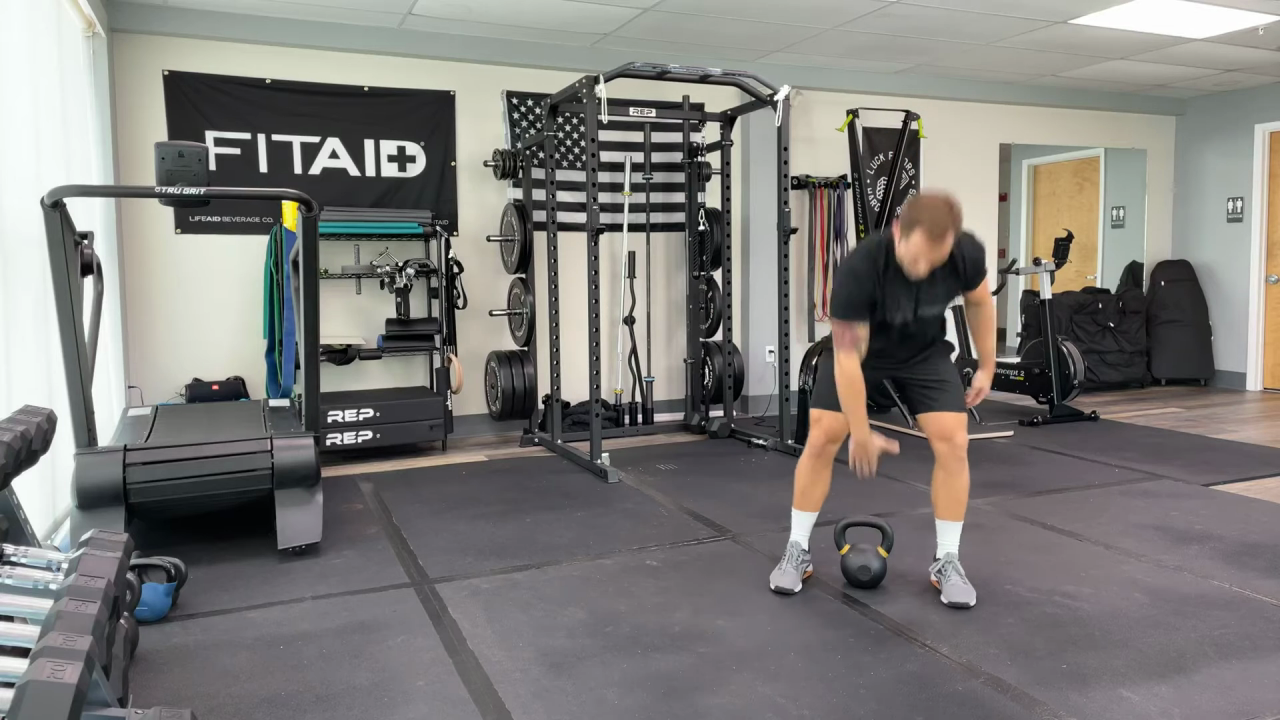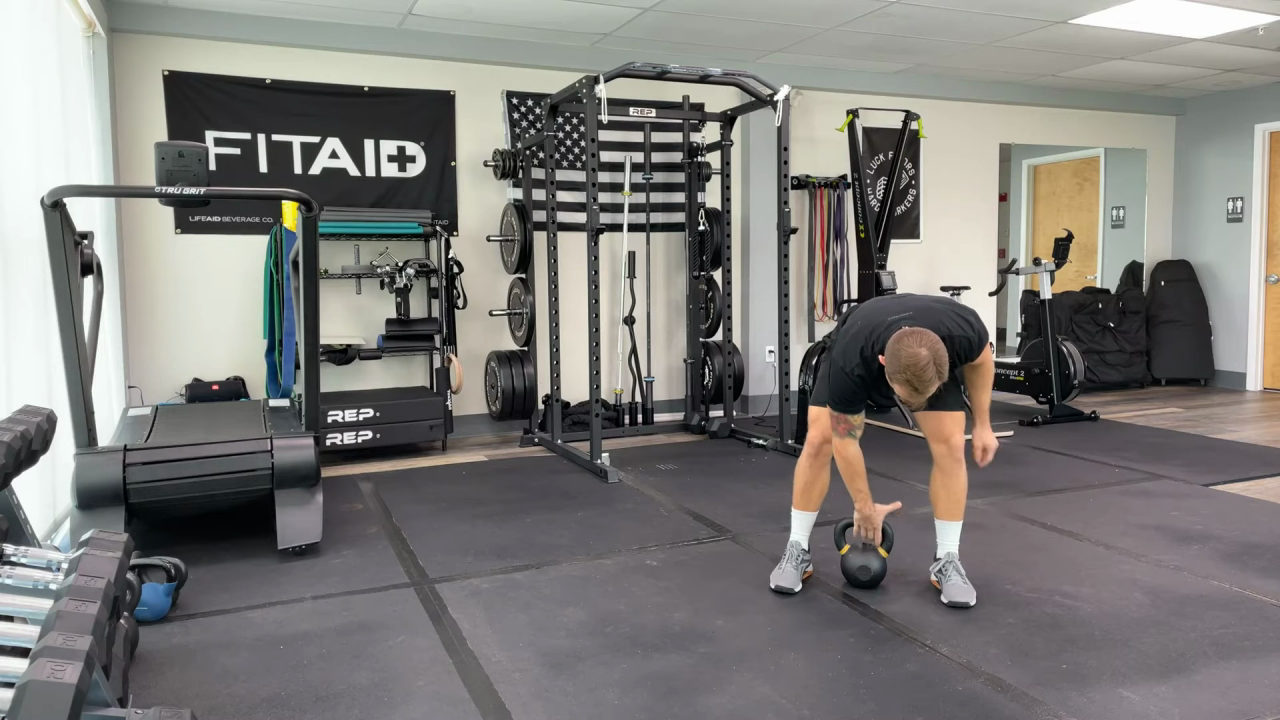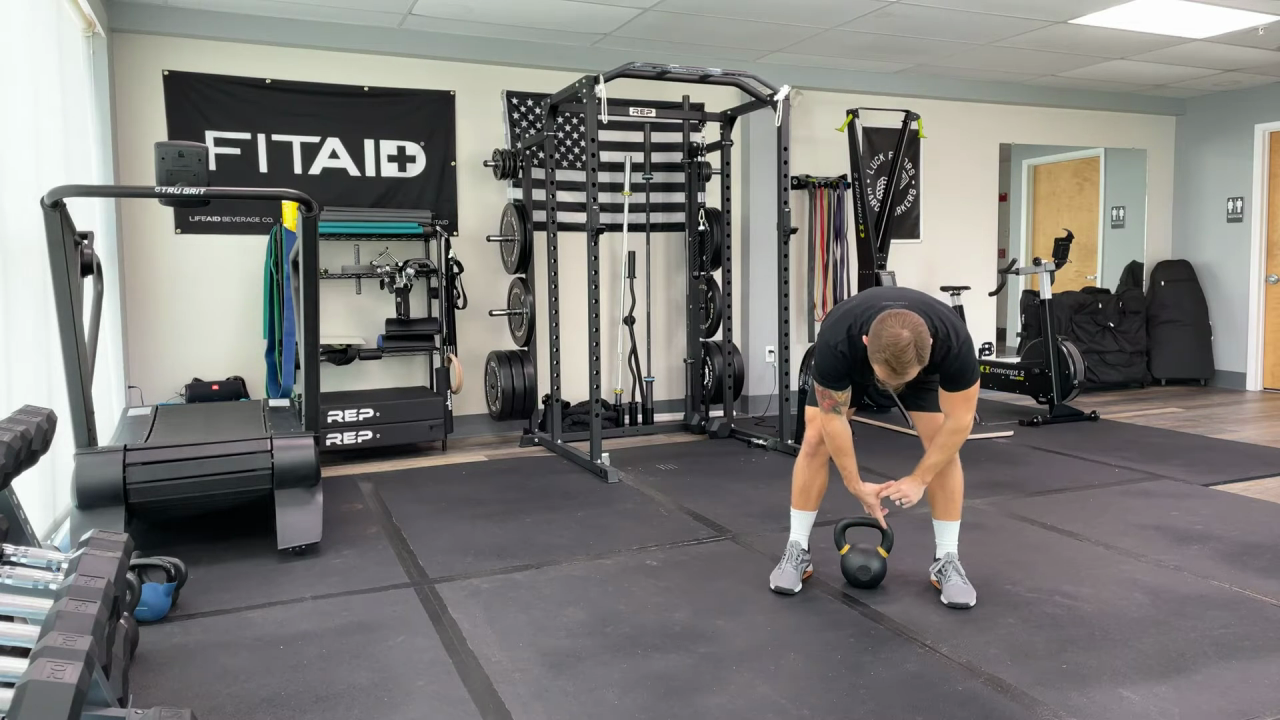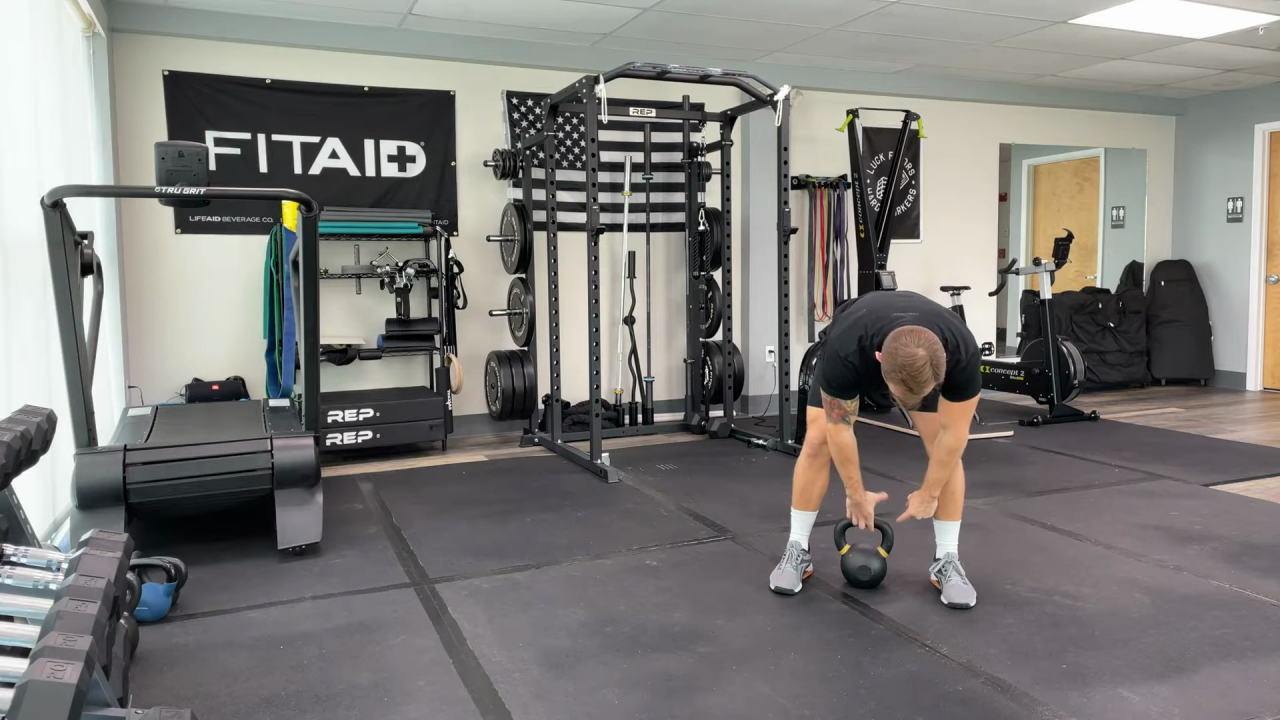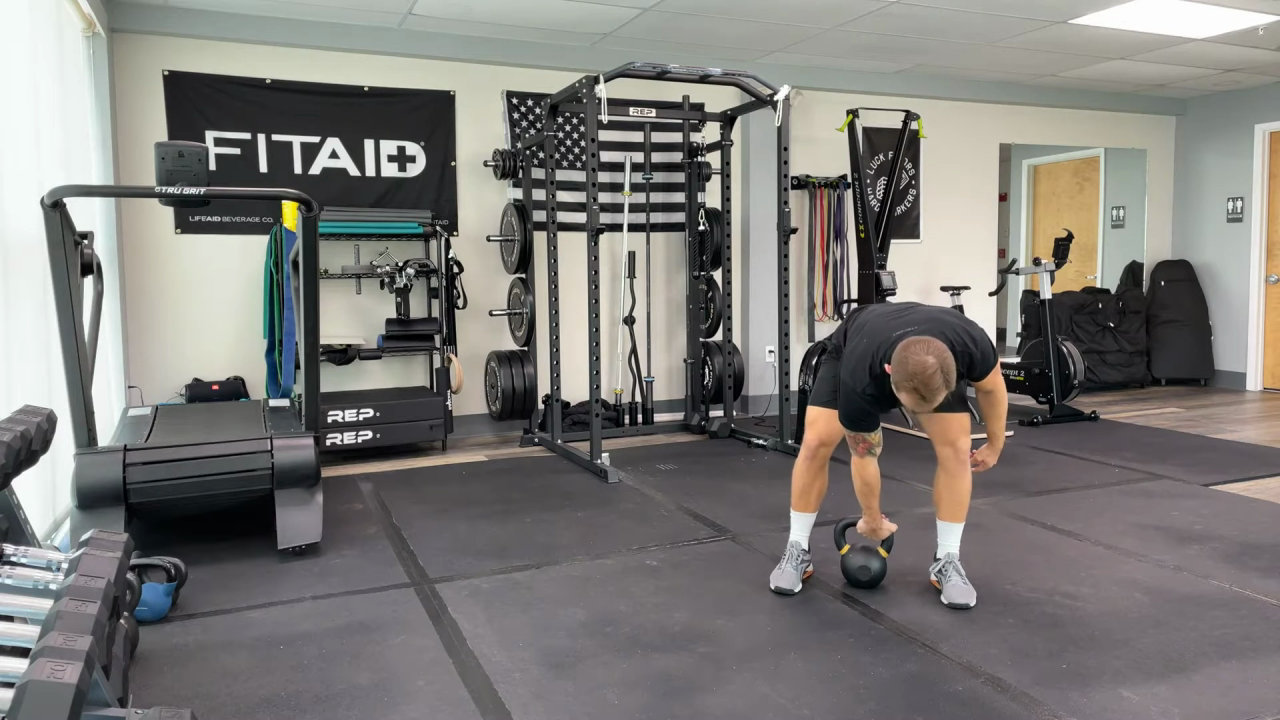
dt=1s
person 1, frame 1
left shoulder: (968, 253)
right shoulder: (860, 270)
left elbow: (980, 303)
right elbow: (847, 358)
left wrist: (986, 367)
right wrist: (861, 434)
left hip: (924, 354)
right hip: (858, 356)
left knee: (953, 443)
right knee: (822, 439)
left ankle: (946, 561)
right ankle: (797, 550)
person 1, frame 2
left shoulder: (962, 331)
right shoulder: (850, 363)
right elbow: (846, 441)
left wrist: (982, 424)
right wrist: (864, 507)
right hip: (854, 345)
left knee: (950, 444)
right knee: (819, 440)
left ankle: (947, 561)
right ankle: (797, 550)
person 1, frame 3
left shoulder: (953, 342)
right shoulder: (836, 341)
left elbow: (959, 419)
right elbow: (832, 418)
left wrist: (919, 479)
right wrist: (855, 485)
left hip: (921, 362)
right hip: (851, 361)
left knee: (942, 445)
right knee: (815, 440)
left ankle: (947, 560)
right ankle: (797, 550)
person 1, frame 4
left shoulder: (961, 352)
right shoulder: (845, 350)
left elbow: (954, 432)
right elbow: (840, 428)
left wrist: (929, 494)
right wrist: (856, 494)
left hip: (927, 359)
right hip: (854, 346)
left knee: (944, 446)
right knee: (817, 441)
left ankle: (946, 560)
right ankle: (796, 551)
person 1, frame 5
left shoulder: (969, 345)
right shoulder: (860, 380)
left elbow: (991, 387)
right elbow: (864, 457)
left wrist: (995, 443)
right wrist: (872, 519)
right hip: (850, 350)
left knee: (956, 448)
right knee: (816, 442)
left ankle: (947, 561)
right ankle: (797, 551)
